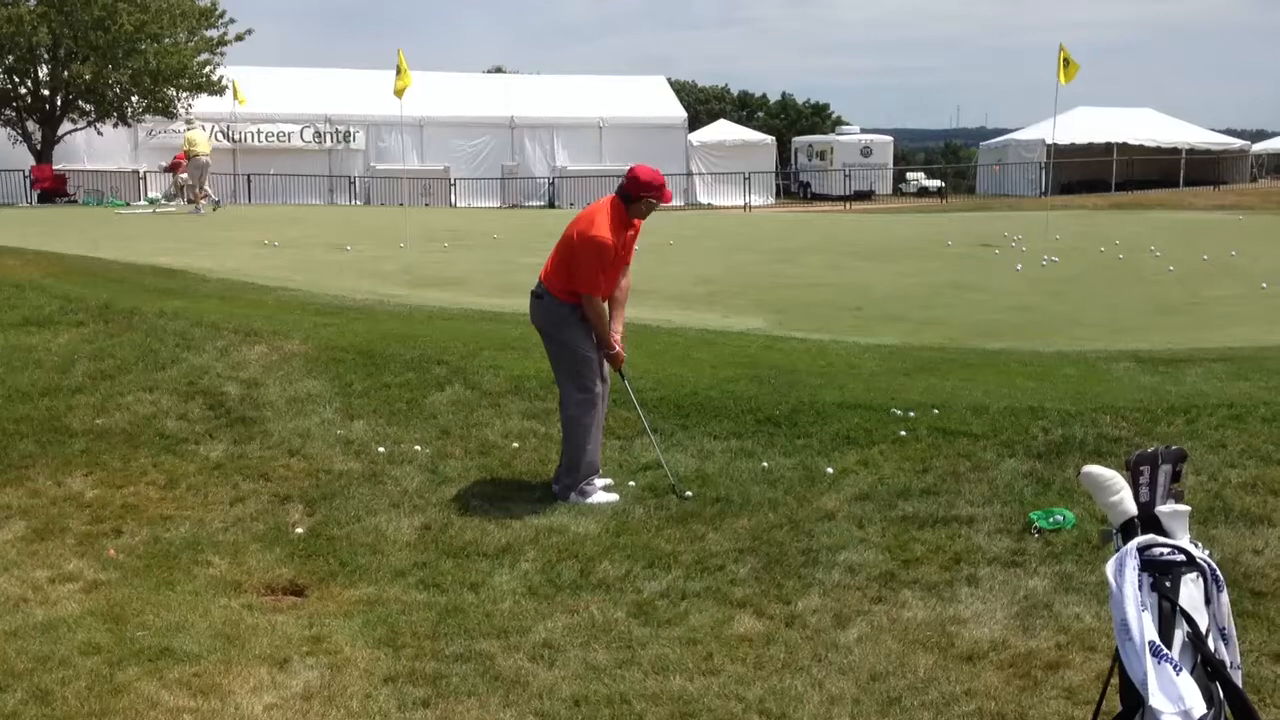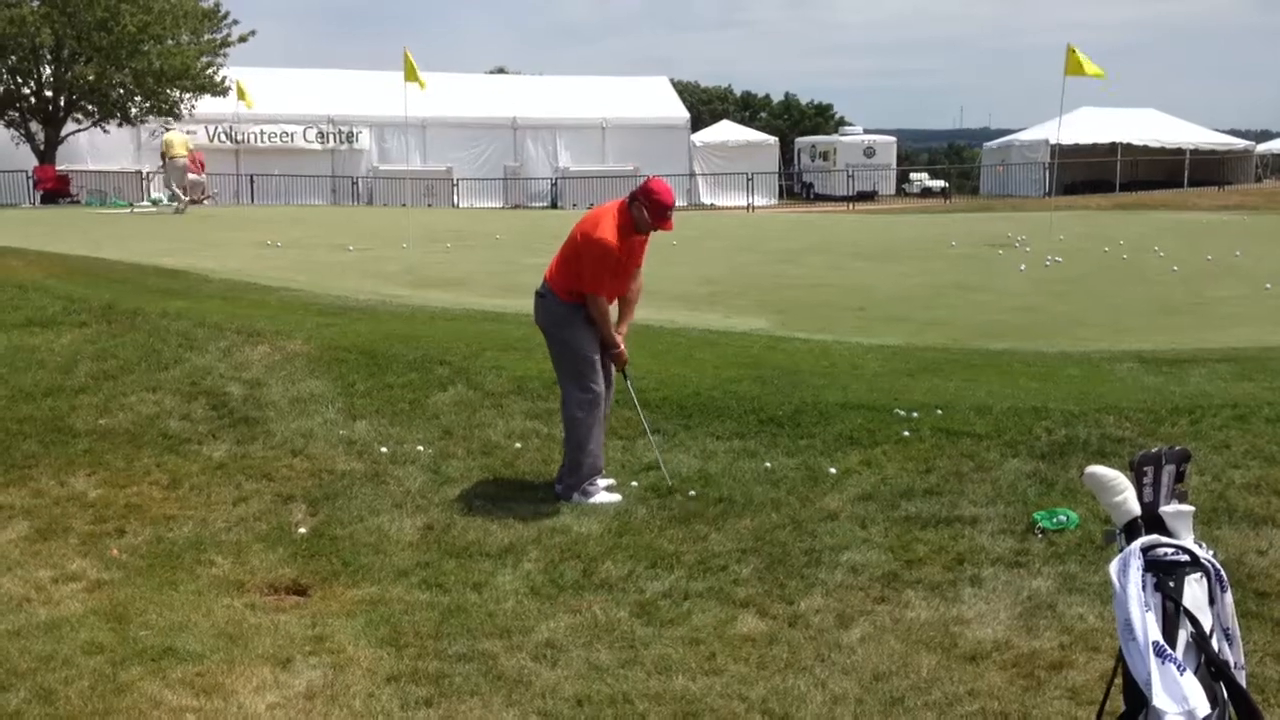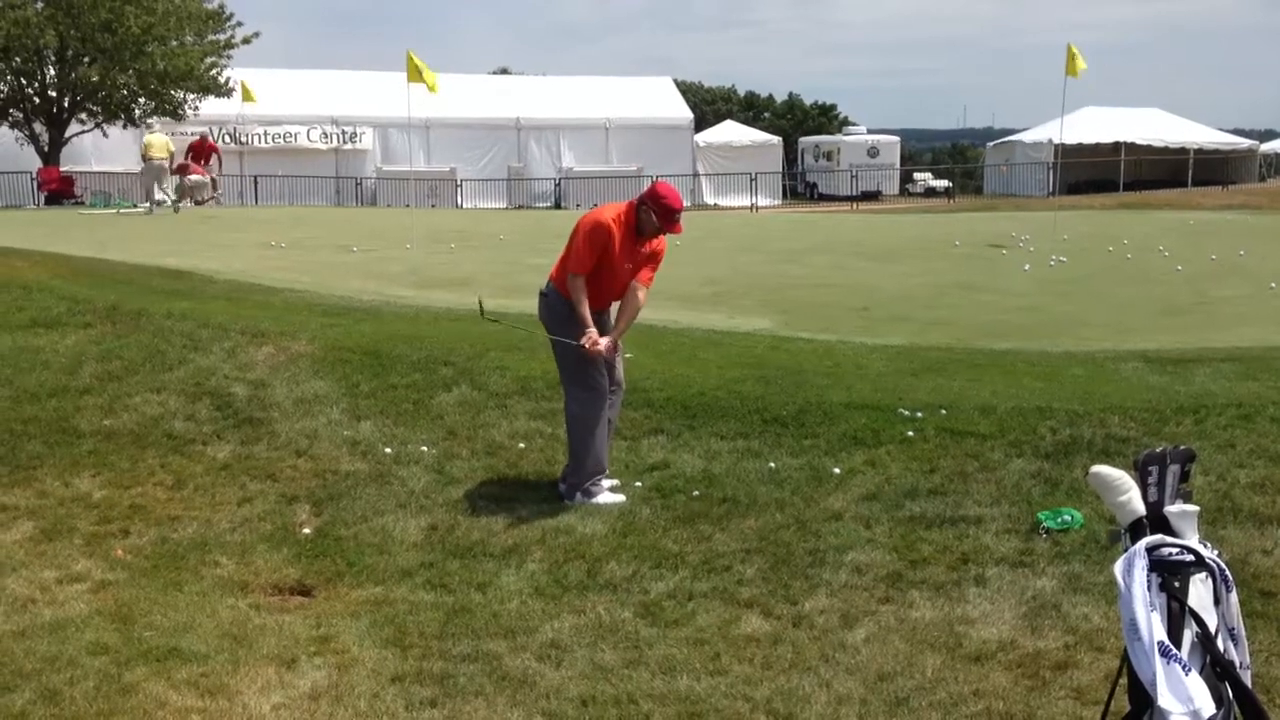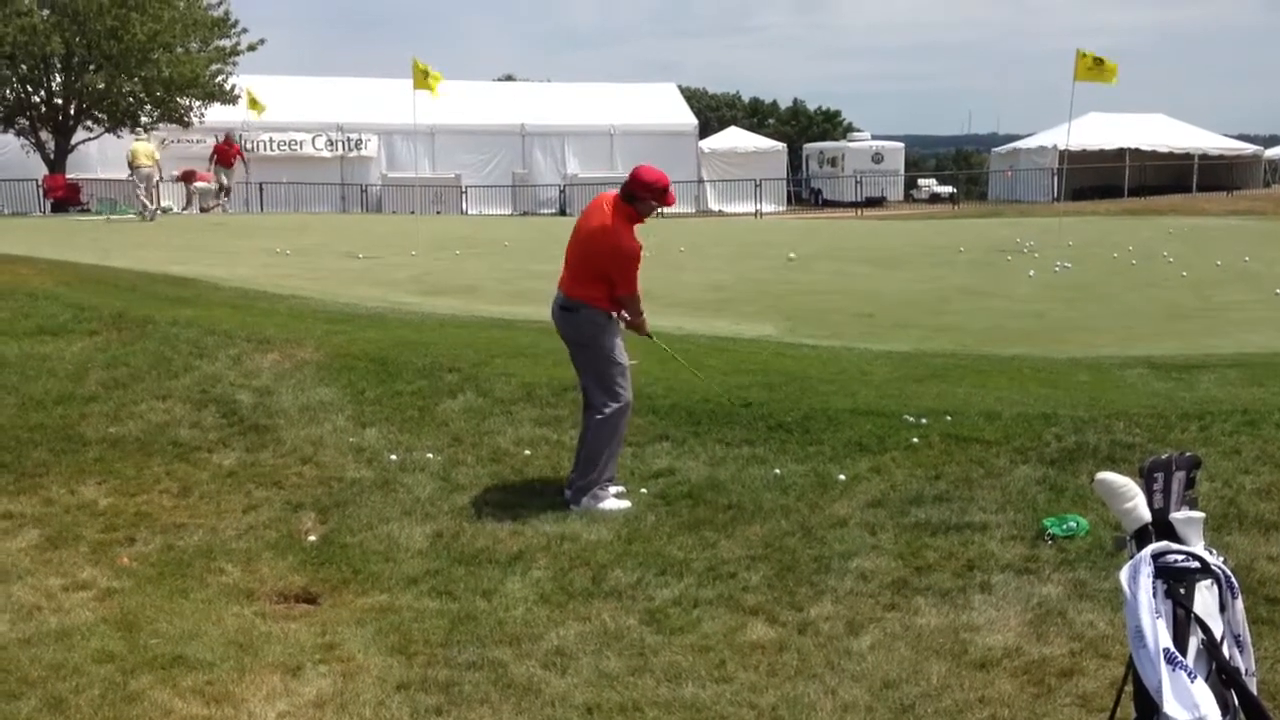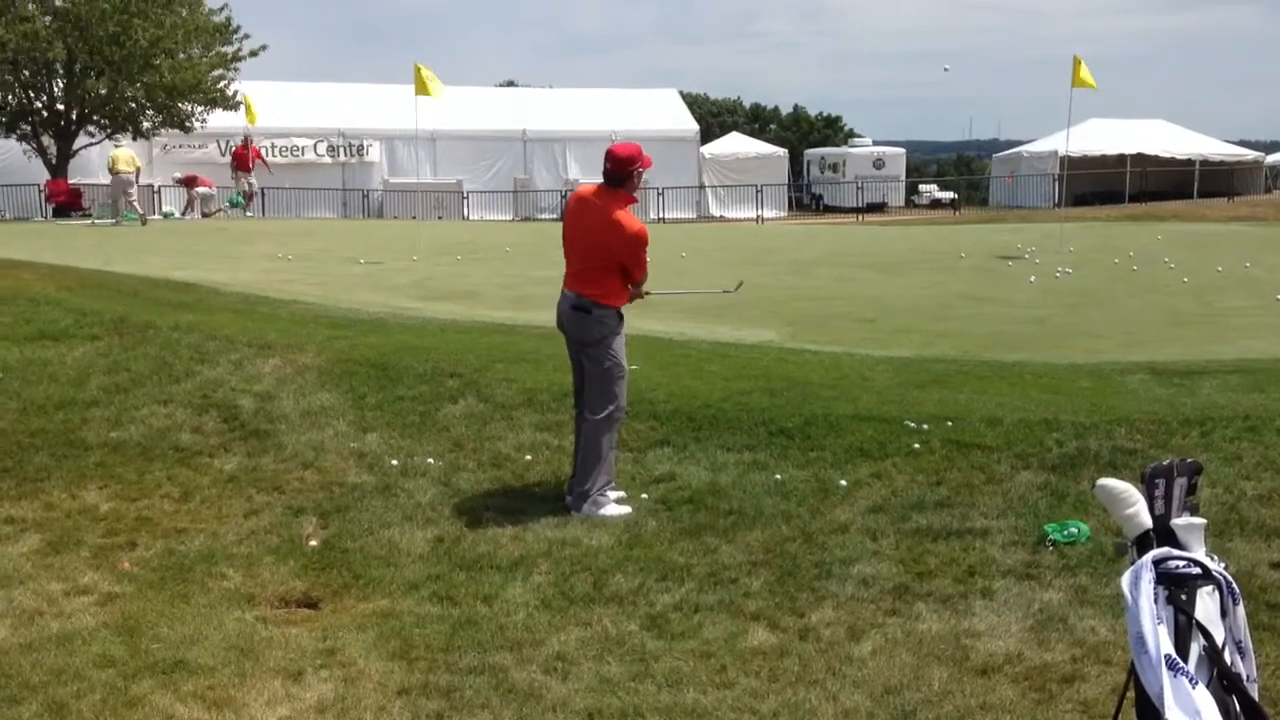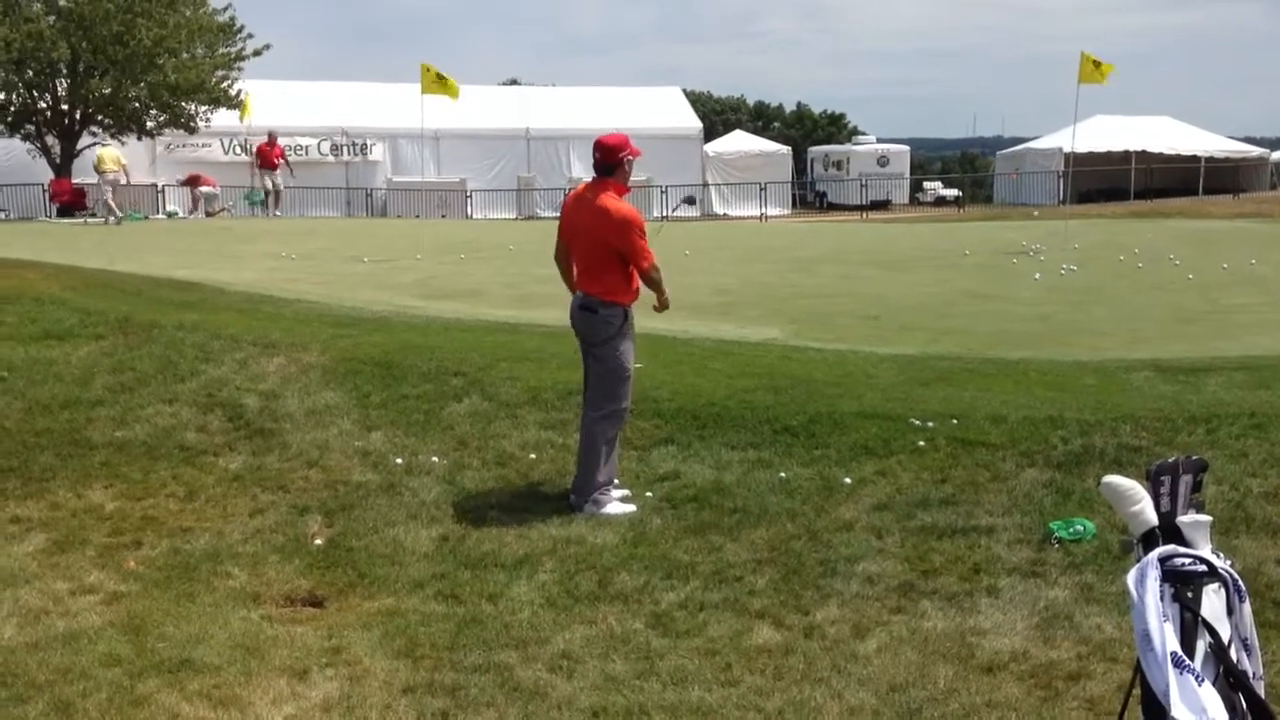
dt=0.5s
person 1, frame 1
left shoulder: (630, 221)
right shoulder: (598, 234)
left elbow: (621, 275)
right elbow: (591, 297)
left wrist: (616, 330)
right wrist: (608, 346)
left hip: (577, 306)
right hip: (558, 308)
left knee: (597, 387)
right knee: (584, 393)
left ankle: (581, 471)
right ankle: (574, 485)
person 1, frame 2
left shoulder: (639, 226)
right shoulder: (602, 236)
left elbow: (632, 279)
right elbow: (595, 298)
left wrist: (621, 333)
right wrist: (613, 344)
left hip: (586, 307)
right hip: (562, 308)
left knee: (602, 386)
right knee: (586, 393)
left ankle: (583, 471)
right ankle: (578, 485)
person 1, frame 3
left shoulder: (656, 244)
right shoulder: (601, 223)
left elbow: (637, 292)
right elbow: (574, 277)
left wrist: (612, 338)
right wrist: (588, 329)
left hip: (598, 308)
right hip: (565, 305)
left knee: (612, 387)
right knee: (590, 392)
left ankle: (585, 471)
right ankle: (582, 485)
person 1, frame 4
left shoulder: (604, 200)
right shoulder: (624, 243)
right elbow: (628, 297)
left wrist: (626, 311)
right wrist: (638, 321)
left hip: (570, 306)
right hip: (589, 317)
left knee: (600, 398)
right knee: (615, 402)
left ankle: (585, 478)
right ankle: (587, 491)
person 1, frame 5
left shoulder: (578, 198)
right shoulder: (632, 229)
right elbow: (638, 280)
right wrist: (632, 290)
left hip: (570, 305)
right hip: (599, 317)
left knee: (589, 403)
right knee: (607, 407)
left ankle: (588, 482)
right ankle: (587, 497)
person 1, frame 6
left shoulder: (575, 199)
right shoulder: (623, 214)
left elbow: (561, 254)
right elbow: (648, 269)
right wrist: (662, 296)
left hip: (583, 306)
right hip: (609, 315)
left knee: (598, 401)
right knee: (609, 406)
left ankle: (596, 481)
right ankle: (590, 496)
